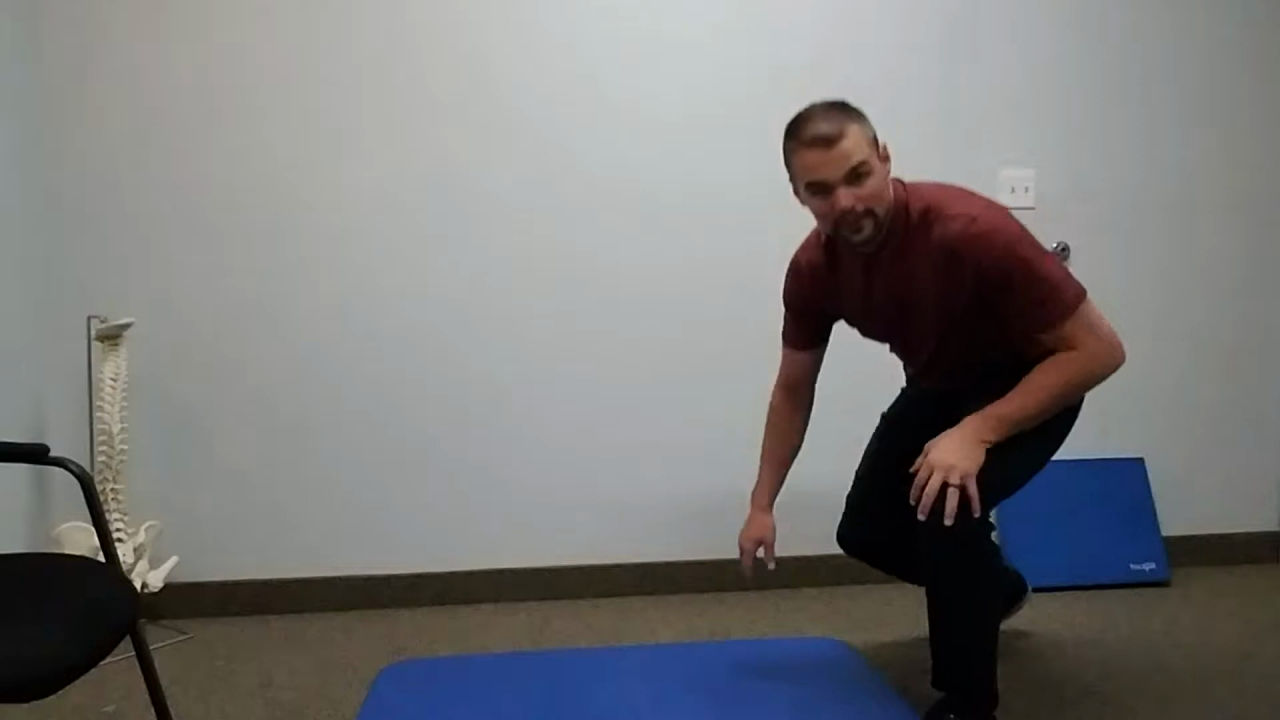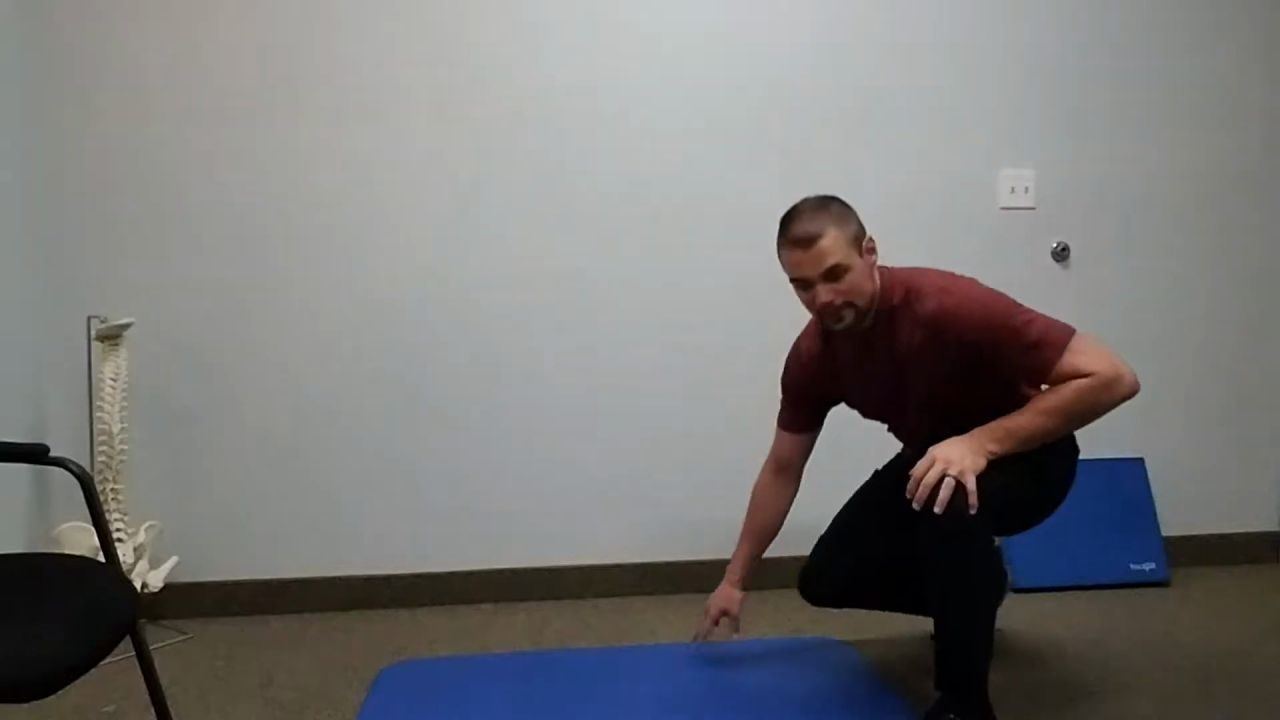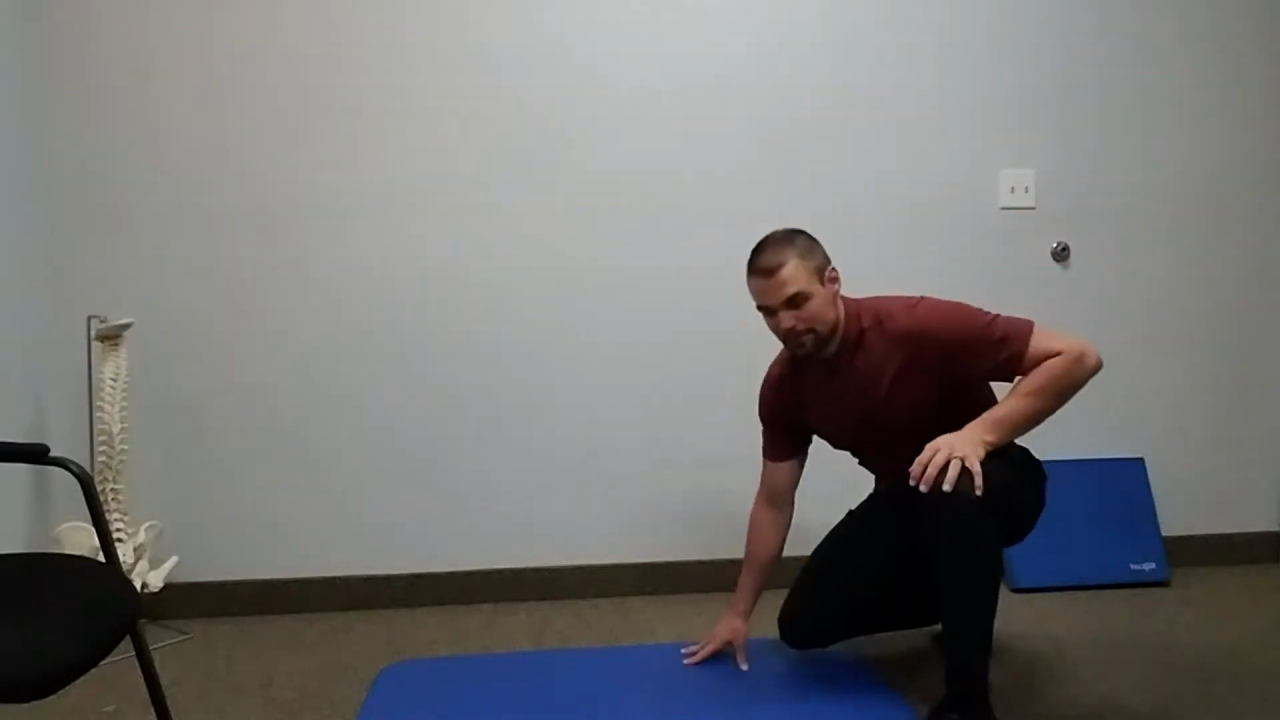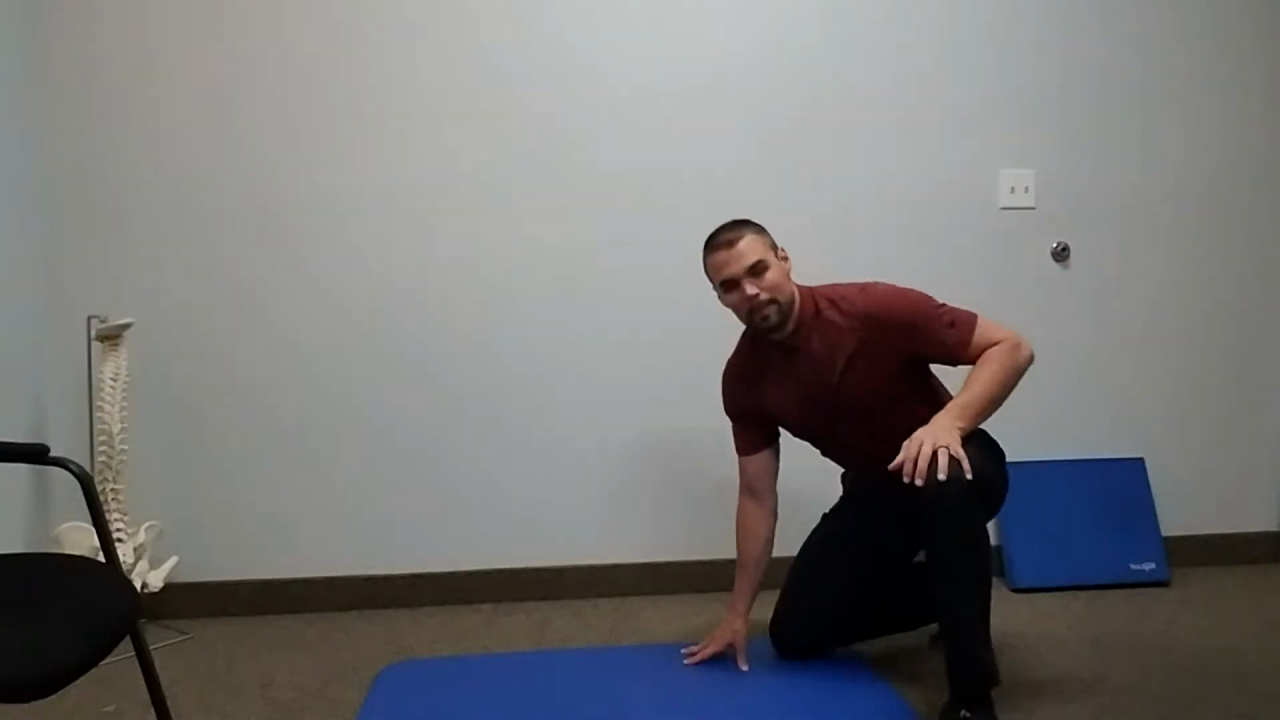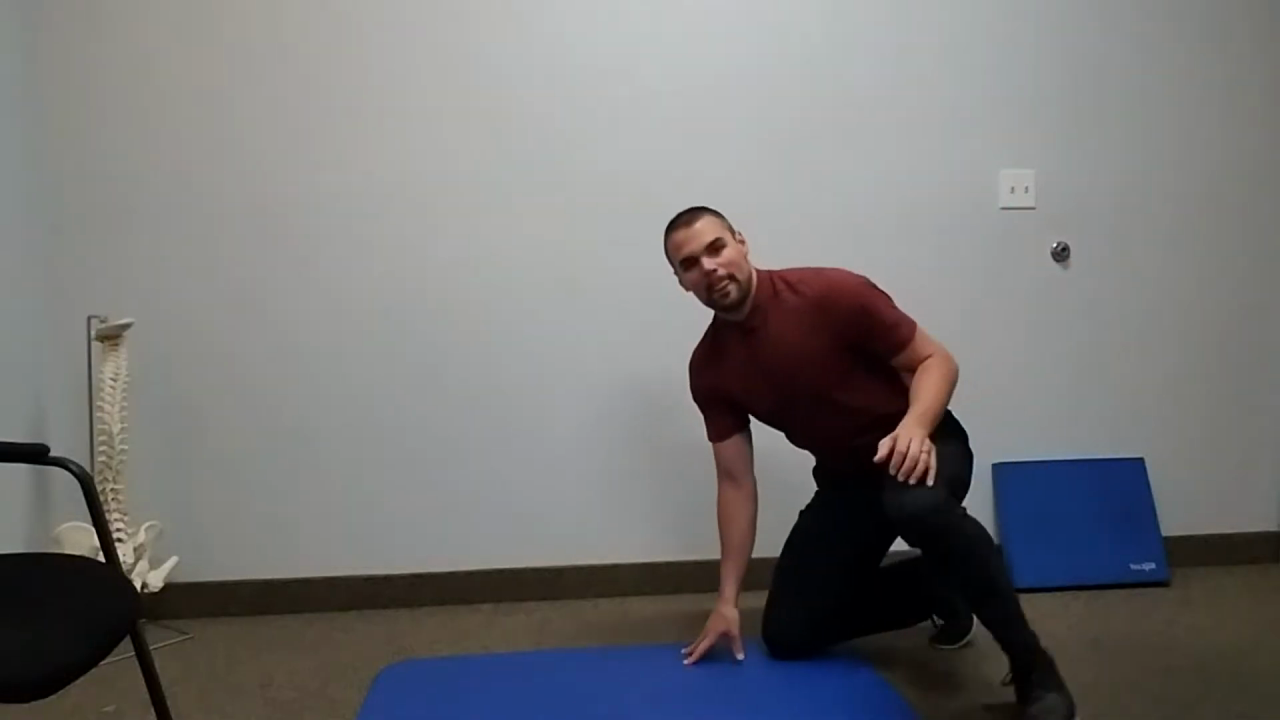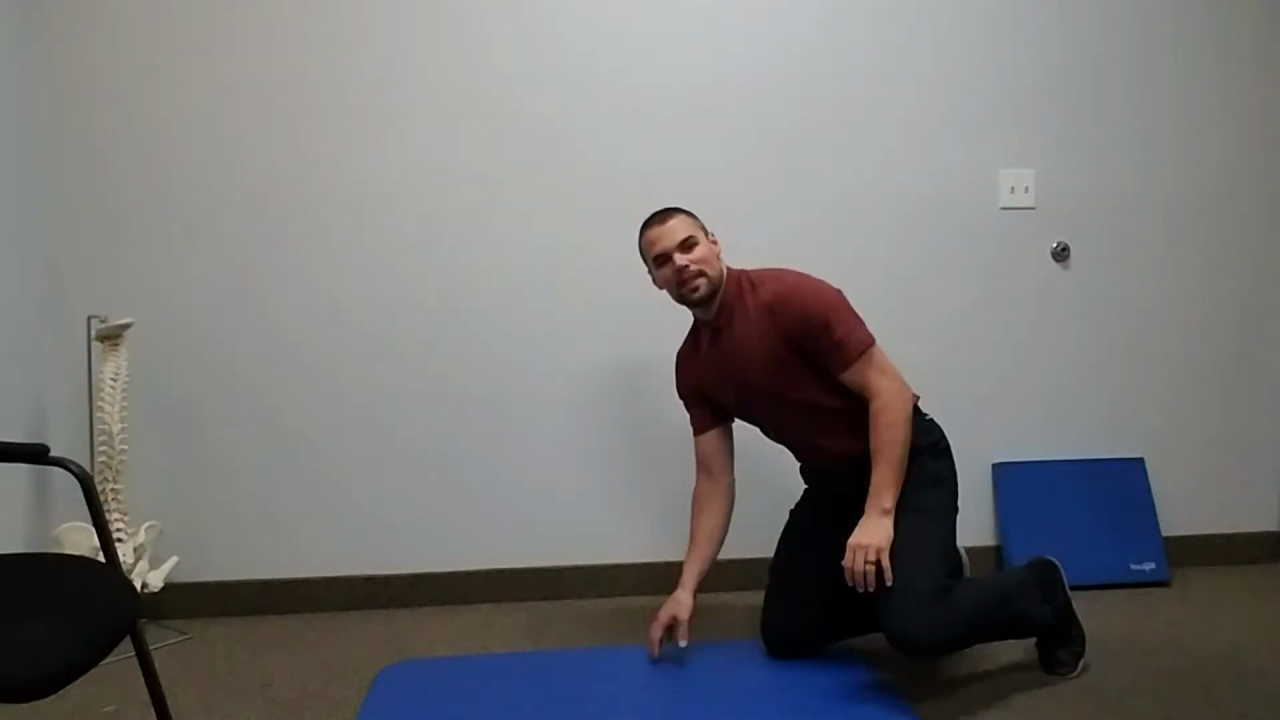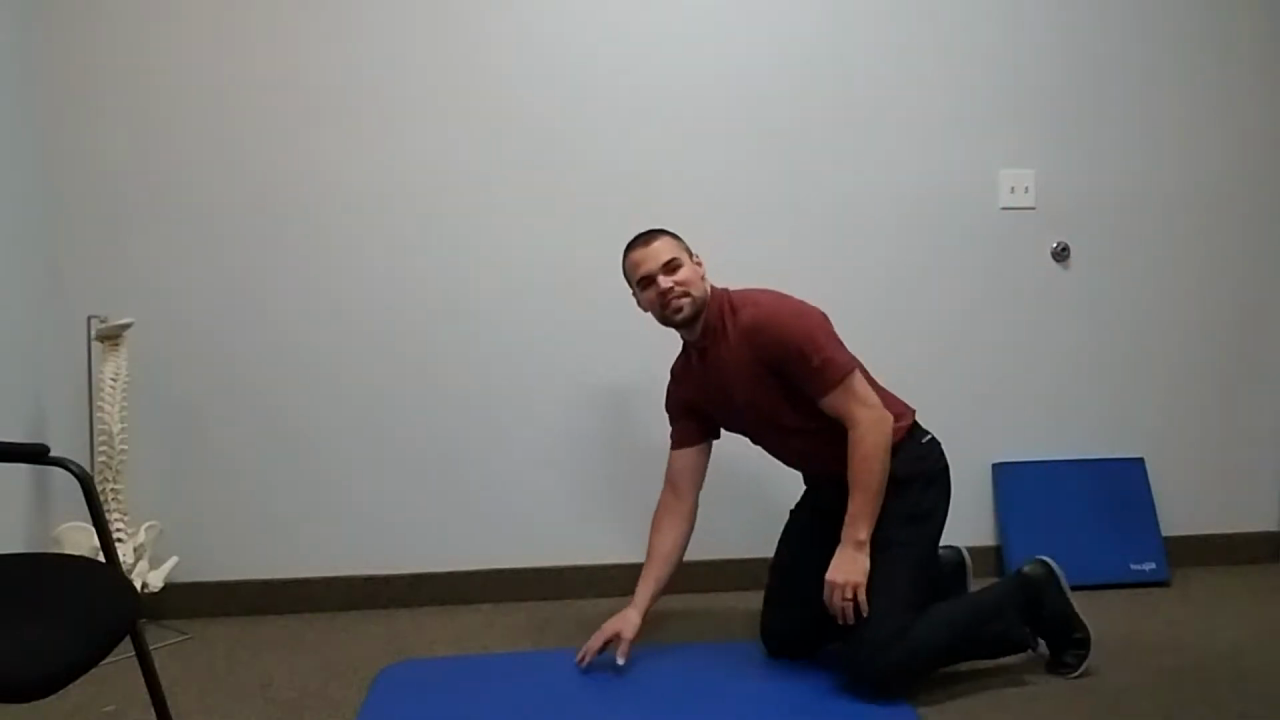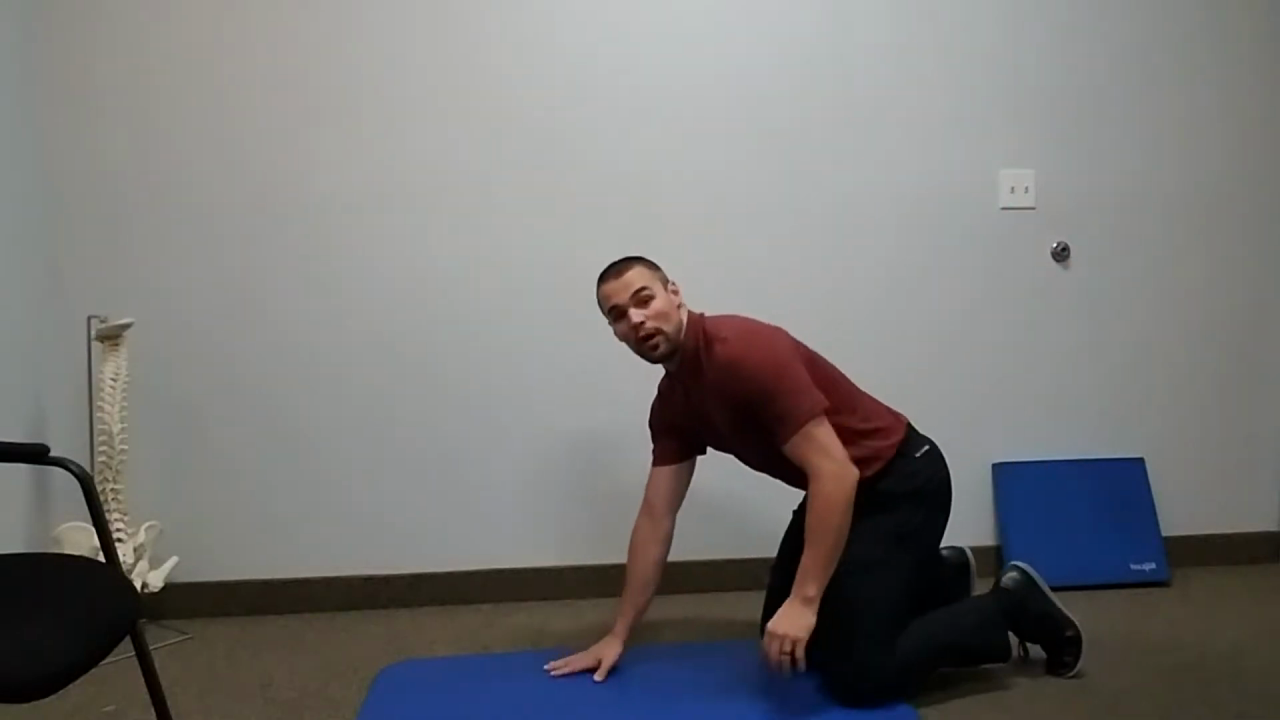
dt=0.2s
person 1, frame 1
left shoulder: (971, 232)
right shoulder: (813, 268)
left elbow: (1098, 350)
right elbow: (794, 390)
left wrist: (976, 434)
right wrist: (762, 504)
left hip: (1028, 388)
right hip: (936, 390)
left knee: (945, 510)
right knee: (866, 532)
right ankle: (993, 587)
person 1, frame 2
left shoulder: (953, 309)
right shoulder: (812, 356)
left elbow: (1111, 377)
right elbow: (783, 470)
left wrist: (980, 442)
right wrist: (734, 579)
left hip: (1025, 451)
right hip: (931, 451)
left knee: (942, 509)
right knee: (827, 579)
right ankle: (972, 589)
person 1, frame 3
left shoulder: (919, 328)
right shoulder: (784, 387)
left elbow: (1077, 356)
right elbow: (774, 502)
left wrist: (977, 434)
right wrist: (738, 613)
left hip: (995, 480)
right hip: (903, 492)
left knee: (948, 494)
right knee: (805, 622)
right ankle: (957, 599)
person 1, frame 4
left shoulder: (872, 310)
right shoulder: (742, 377)
left elbow: (1010, 347)
right elbow: (757, 496)
left wrist: (949, 423)
right wrist: (737, 615)
left hip: (950, 467)
right hip: (870, 491)
left knee: (940, 483)
right knee: (795, 634)
right ankle: (940, 589)
person 1, frame 5
left shoulder: (829, 294)
right shoulder: (710, 369)
left elbow: (933, 360)
right elbow: (735, 481)
left wrist: (915, 425)
right wrist: (727, 600)
left hip: (908, 455)
right hip: (845, 478)
left knee: (916, 508)
right knee: (790, 636)
left ankle: (1029, 661)
right ankle: (936, 583)
person 1, frame 6
left shoulder: (790, 298)
right shoulder: (692, 364)
left elbow: (890, 393)
right elbow: (714, 477)
left wrist: (877, 514)
right wrist: (686, 589)
left hip: (904, 455)
right hip: (829, 480)
left knee: (915, 628)
right knee: (785, 634)
left ankle: (1041, 596)
right ankle: (934, 577)
person 1, frame 7
left shoulder: (770, 320)
right shoulder: (685, 382)
left elbow: (869, 418)
right elbow: (678, 498)
left wrist: (856, 545)
right wrist: (636, 608)
left hip: (899, 473)
right hip: (830, 485)
left knee: (875, 665)
right knee: (784, 638)
left ankle: (1029, 597)
right ankle: (932, 577)
person 1, frame 8
left shoulder: (747, 353)
right shoulder: (672, 403)
left elbow: (834, 472)
right elbow: (655, 519)
left wrist: (803, 604)
right wrist: (617, 636)
left hip: (901, 484)
right hip: (836, 493)
left knee: (859, 676)
right knee: (782, 638)
left ankle: (1010, 606)
right ankle: (937, 578)
